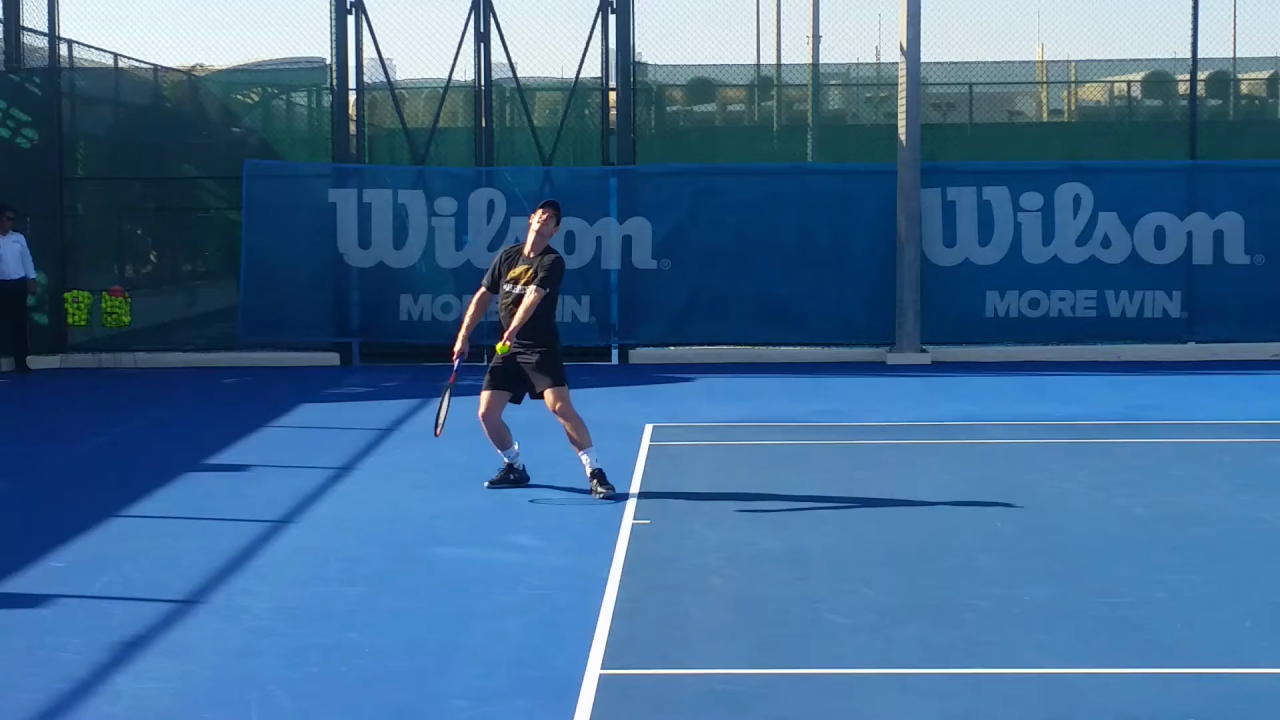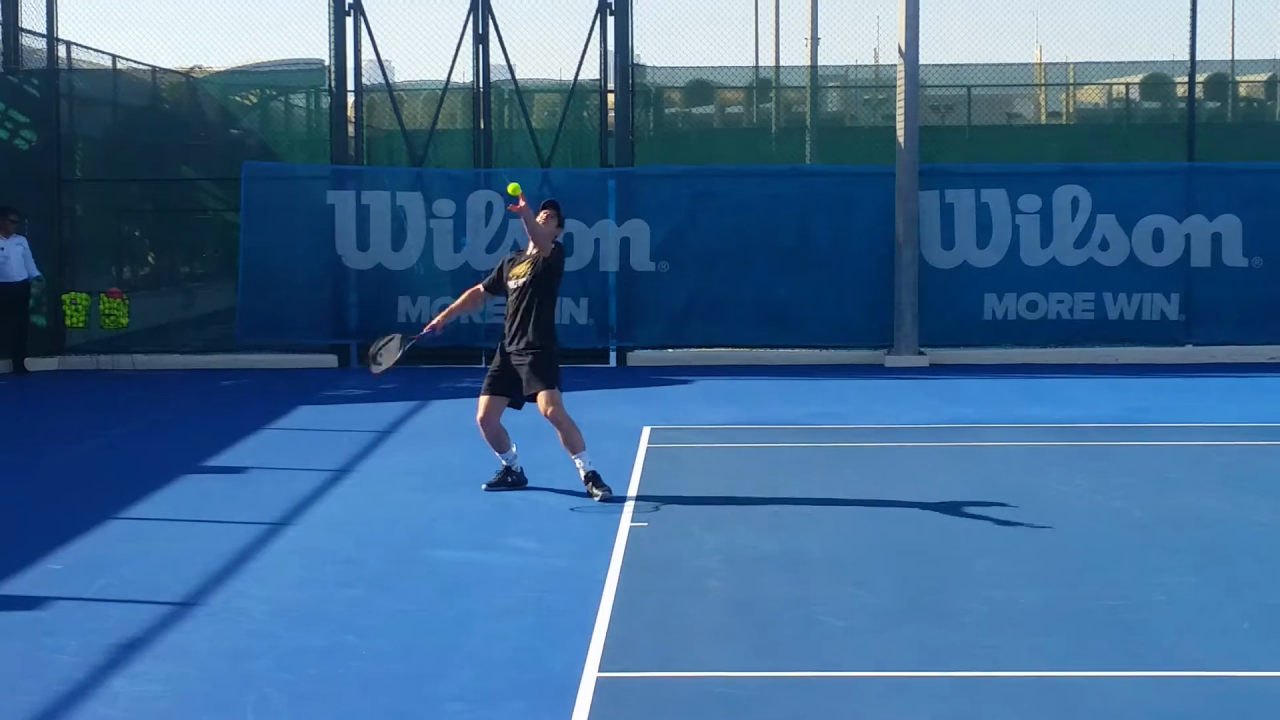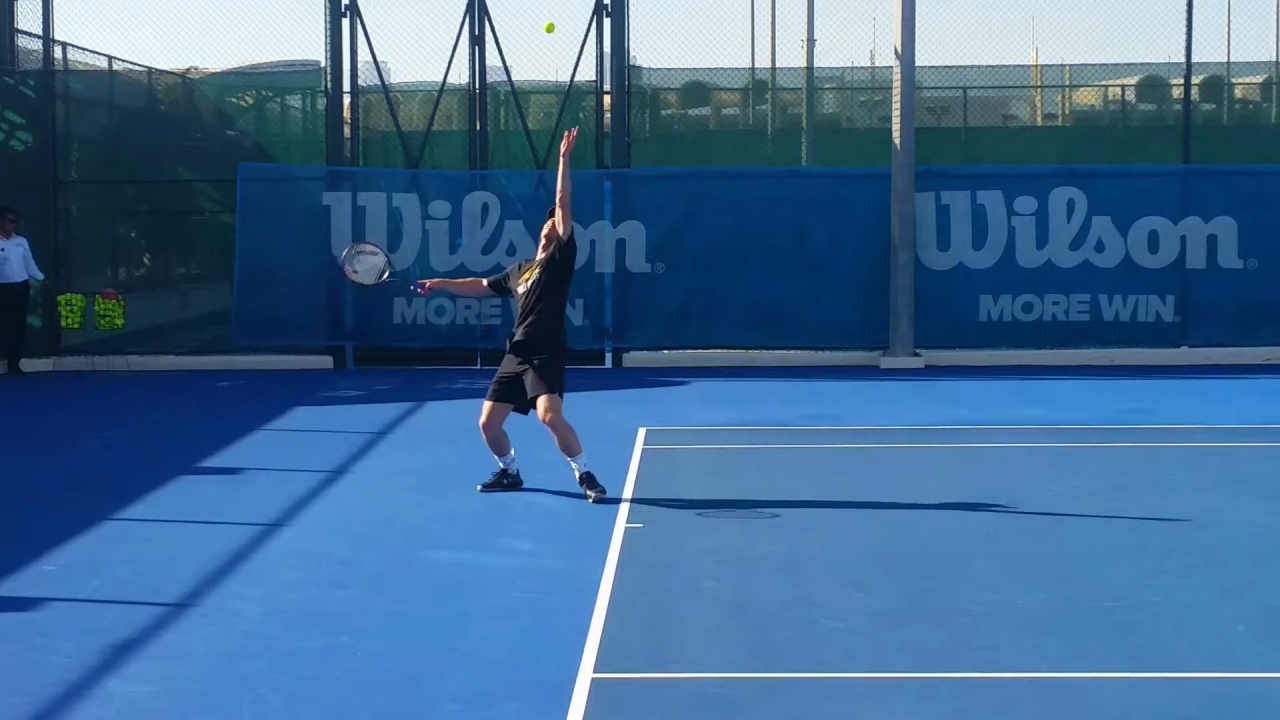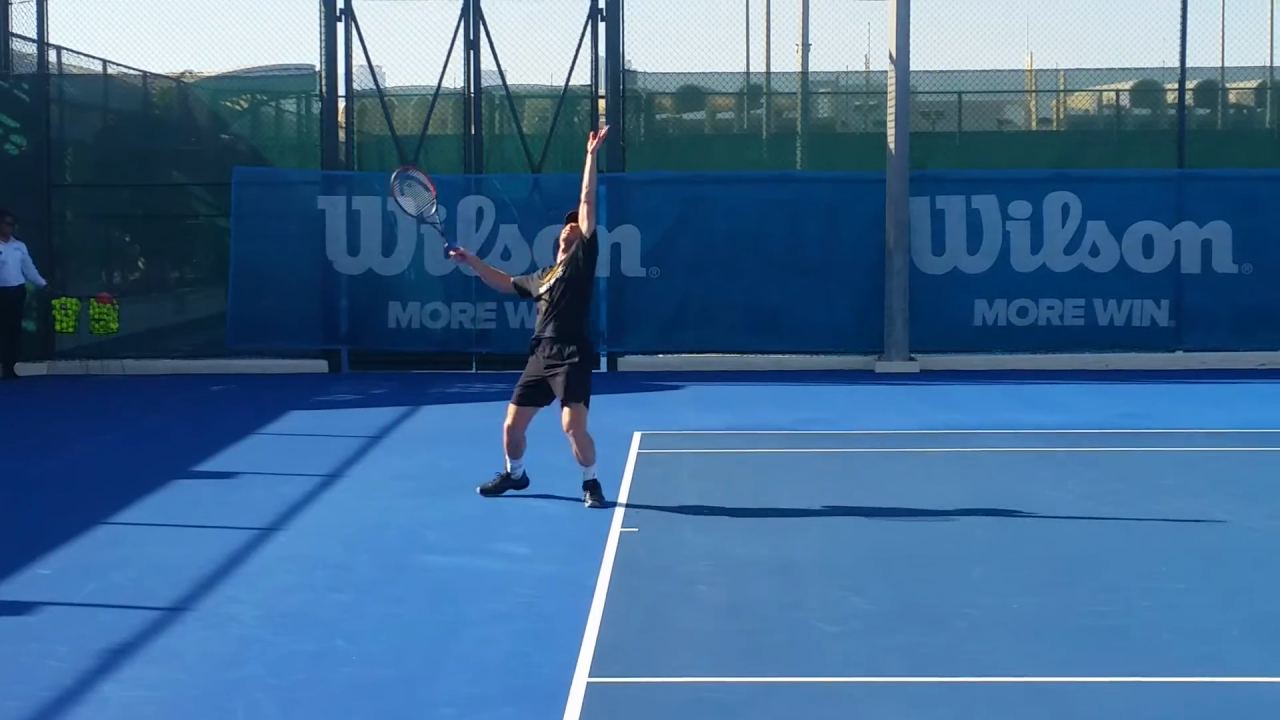
dt=0.2s
person 1, frame 1
left shoulder: (553, 262)
right shoulder: (506, 256)
left elbow: (533, 297)
right elbow: (483, 296)
left wrist: (512, 329)
right wrist: (464, 336)
left hip: (542, 350)
right hip: (509, 350)
left knee: (561, 408)
right knee: (487, 412)
left ankle: (595, 473)
right ankle: (515, 468)
person 1, frame 2
left shoulder: (553, 252)
right shoulder: (510, 260)
left elbow: (540, 239)
right elbow: (479, 293)
left wrist: (524, 217)
right wrist: (443, 317)
left hip: (539, 354)
right hip: (509, 353)
left knee: (553, 411)
right knee: (486, 417)
left ankle: (589, 475)
right ankle: (513, 469)
person 1, frame 3
left shoulder: (561, 258)
right shoulder: (519, 271)
left elbow: (563, 204)
right elbow: (479, 286)
left wrist: (564, 158)
right wrist: (439, 283)
left hip: (546, 357)
right hip: (515, 358)
left knee: (550, 415)
right knee: (489, 422)
left ankle: (584, 475)
right ankle: (509, 473)
person 1, frame 4
left shoulder: (584, 258)
right shoulder: (540, 275)
left elbow: (587, 203)
right elbow: (502, 281)
left wrist: (592, 154)
right wrist: (469, 259)
left hip: (573, 357)
right hip: (539, 358)
left knee: (574, 427)
right knee: (512, 426)
left ankle: (590, 481)
right ankle: (514, 474)
